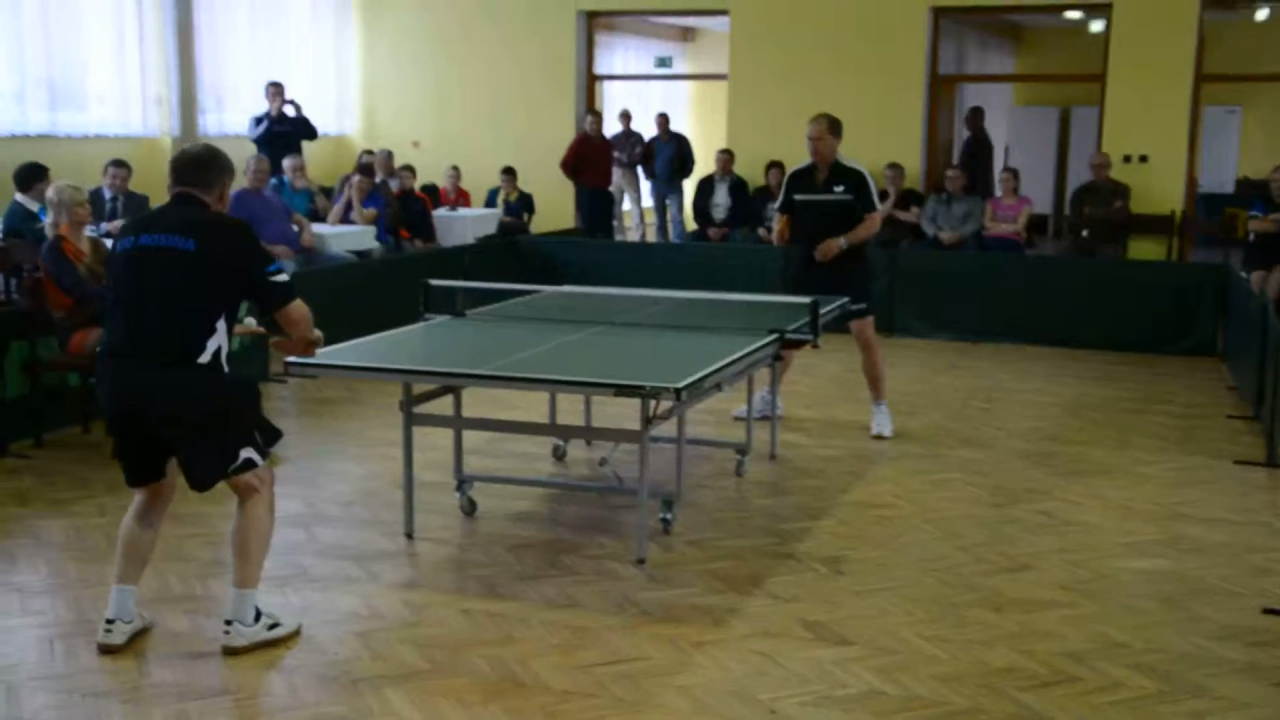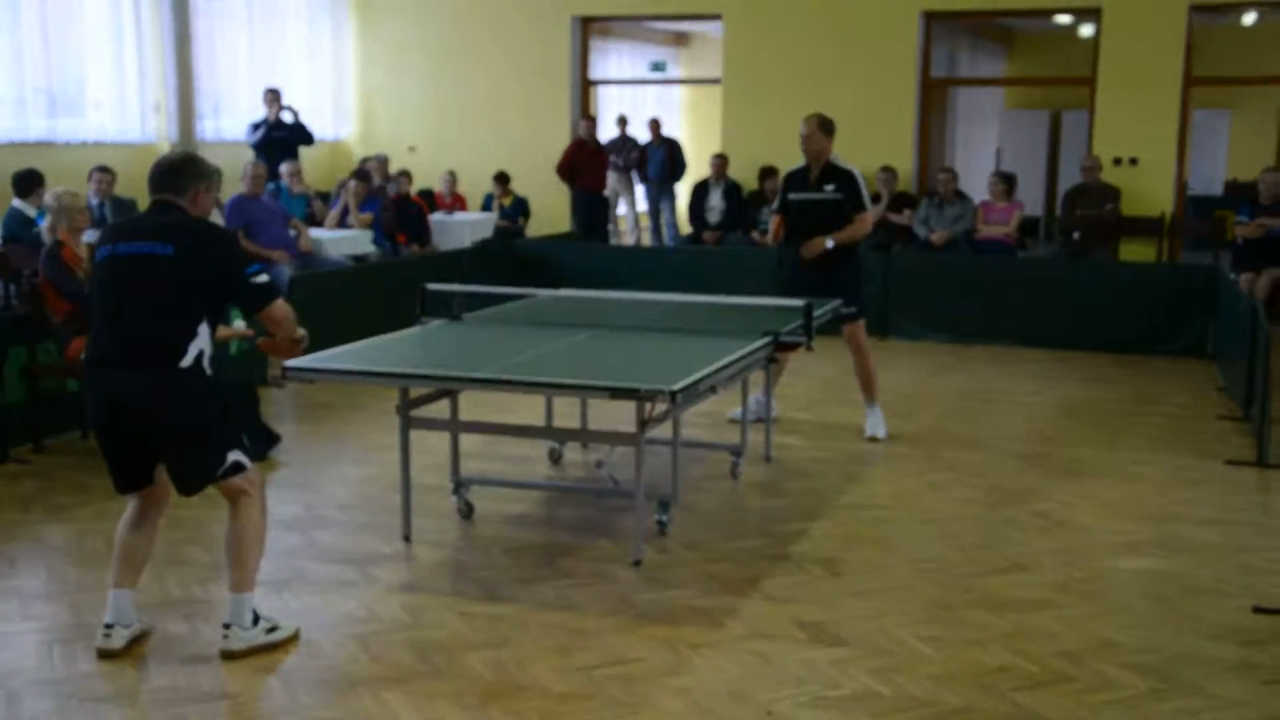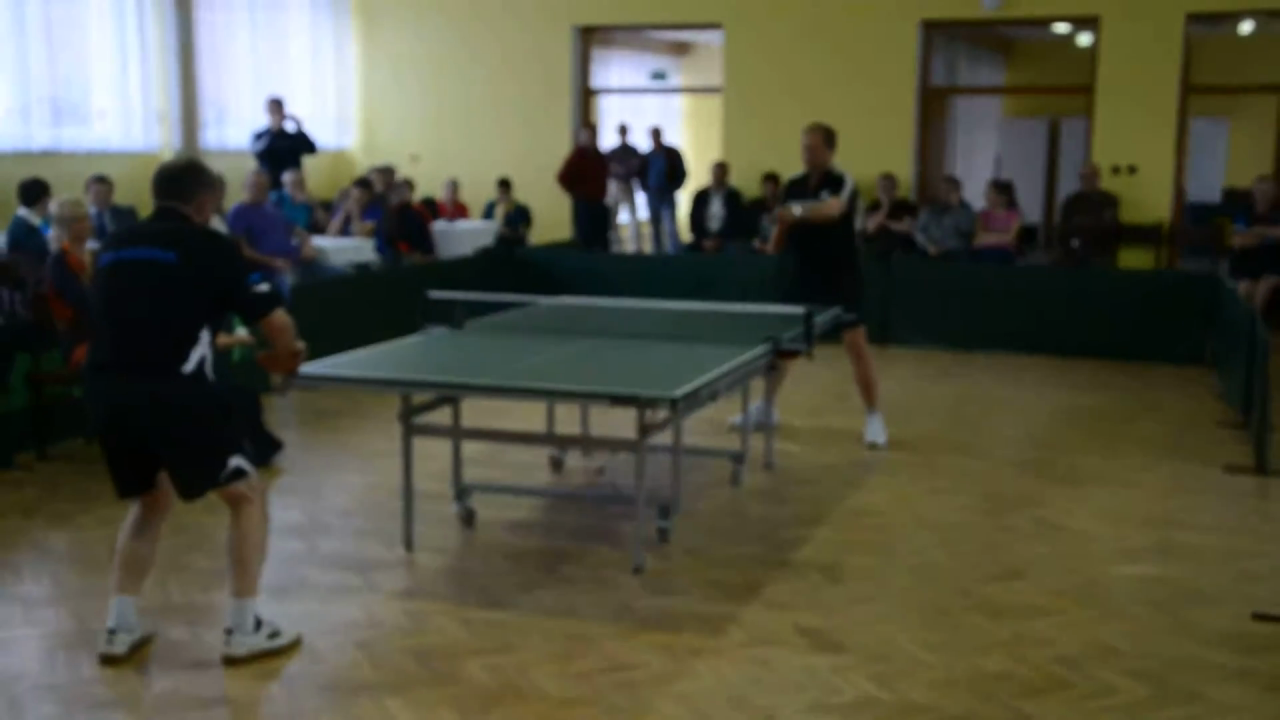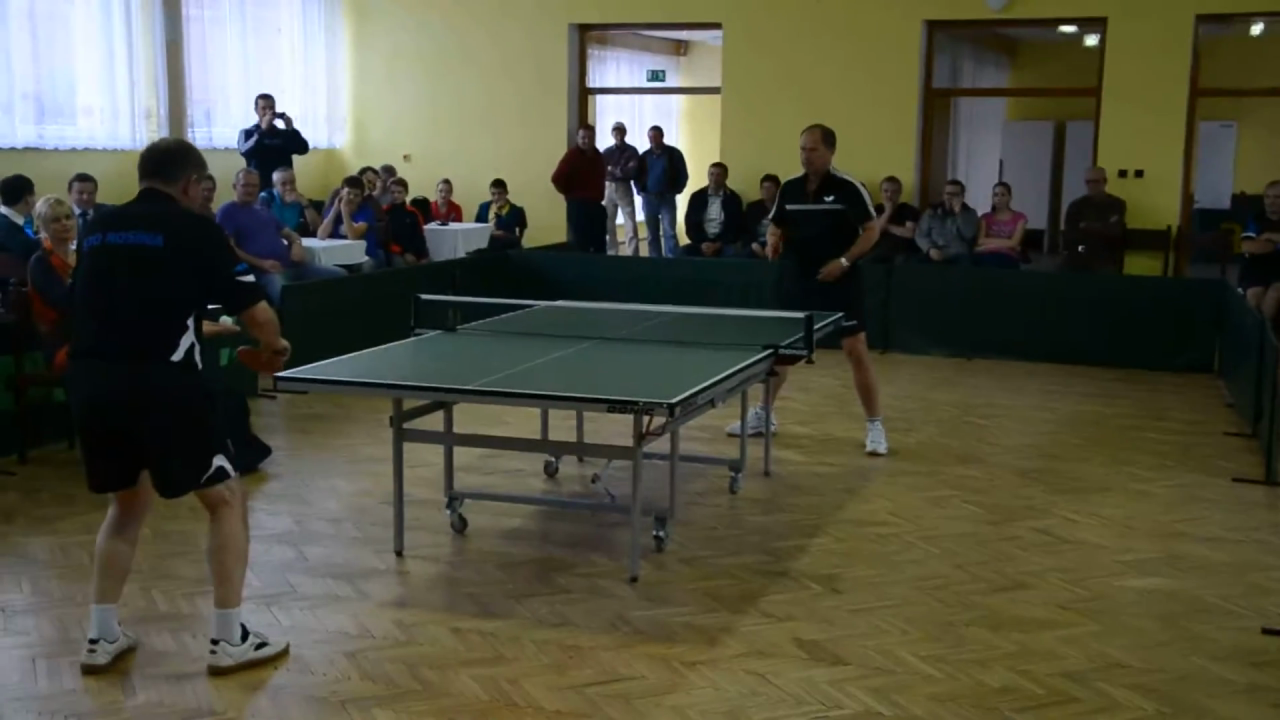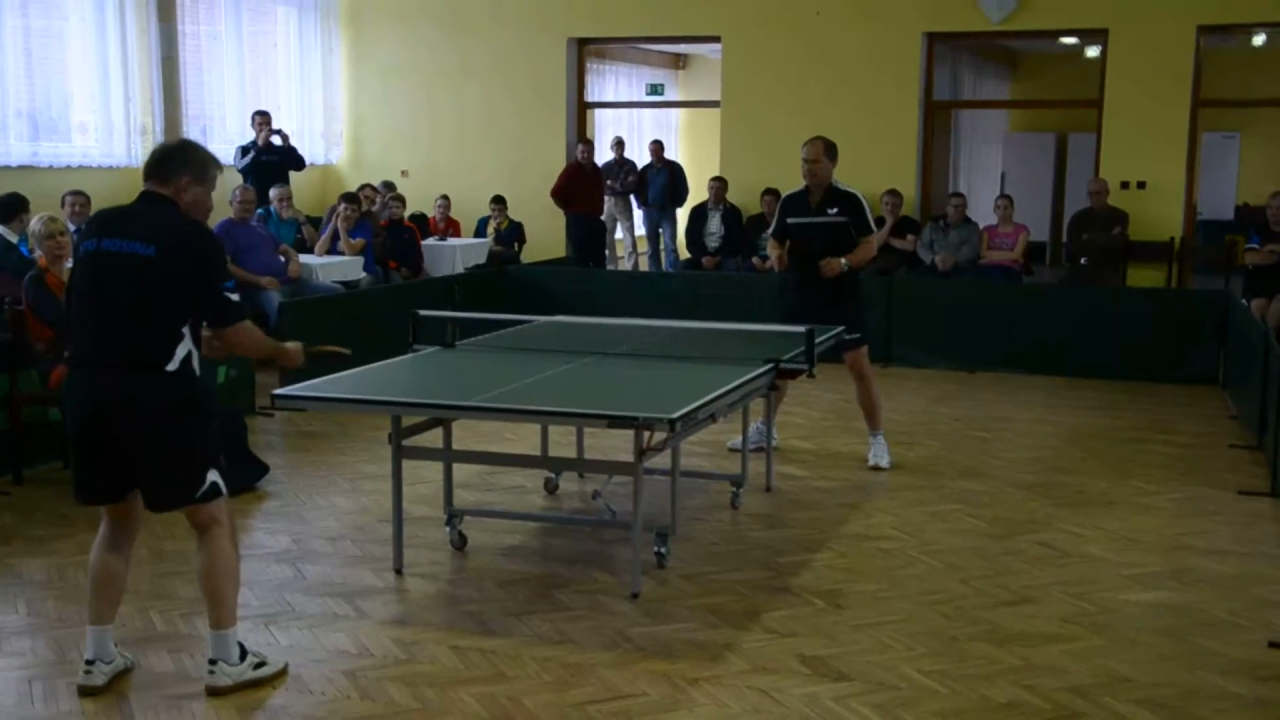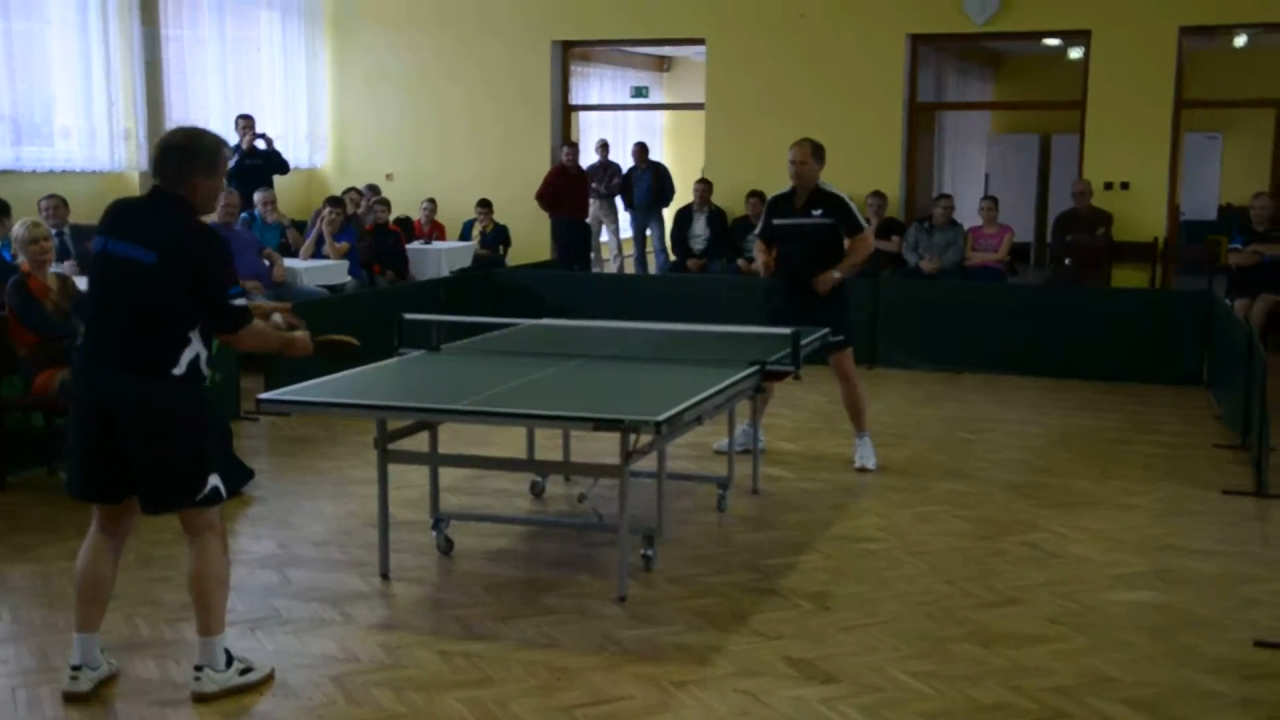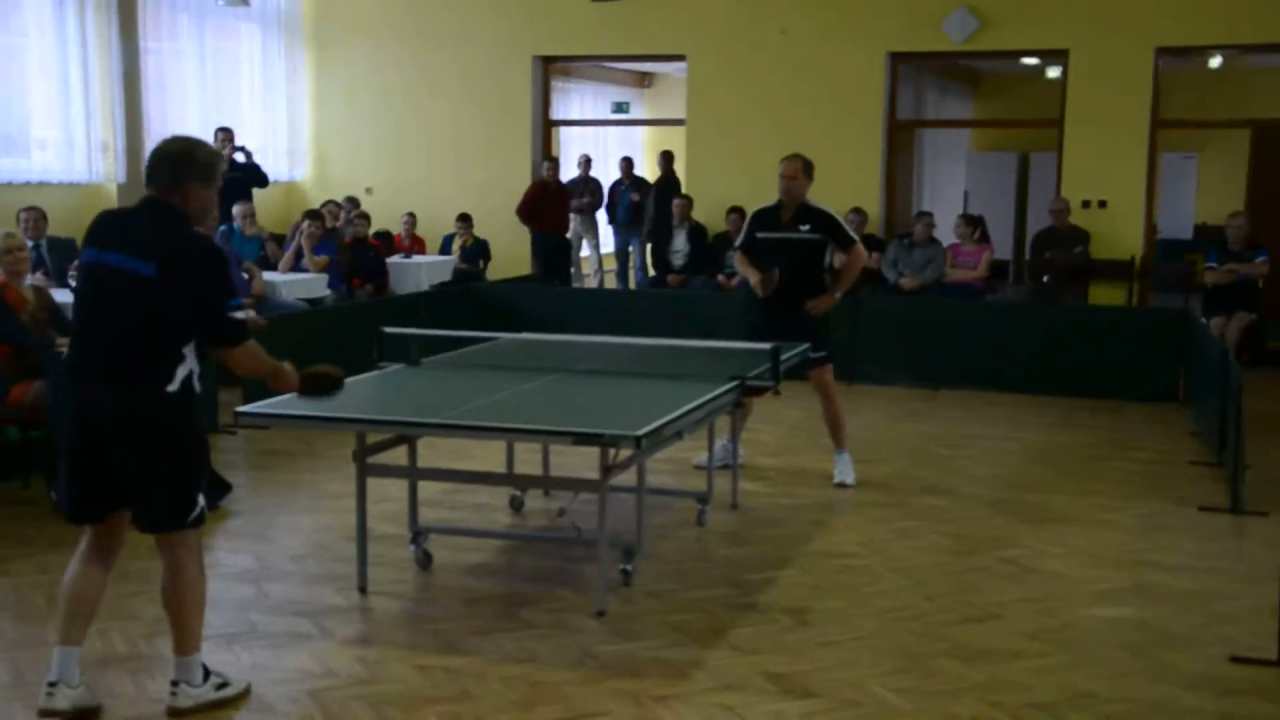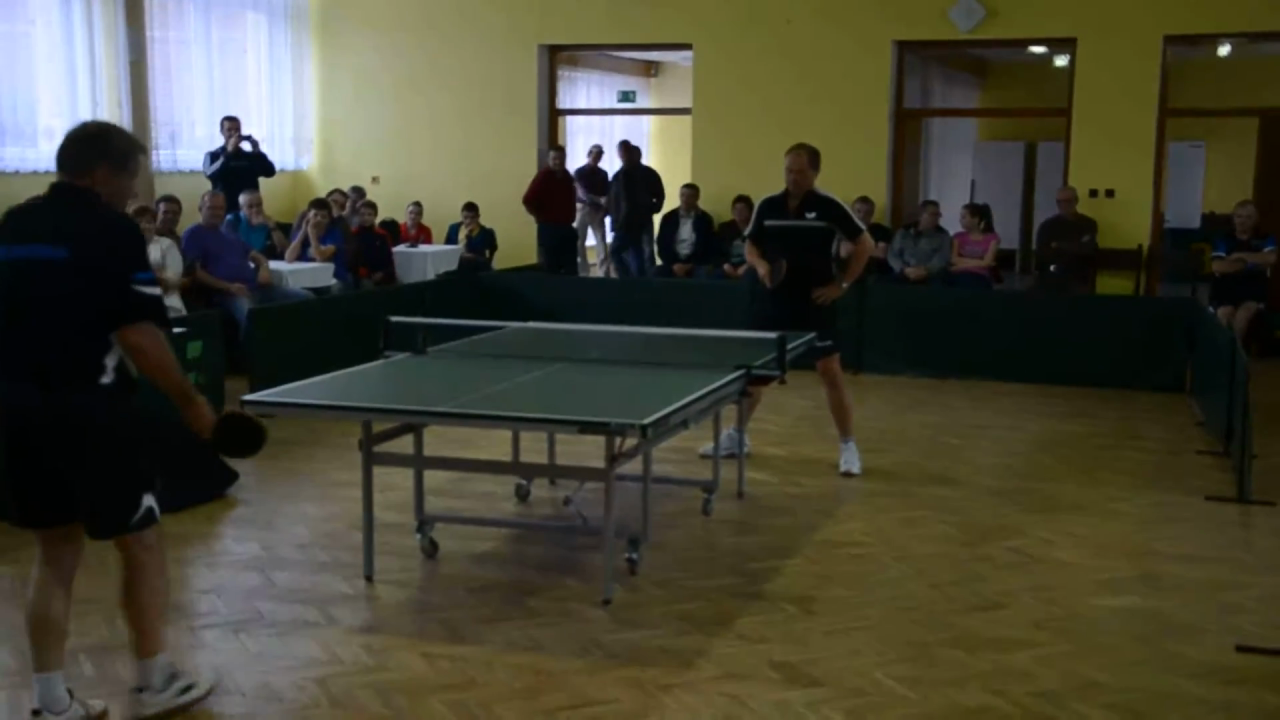
dt=0.5s
person 1, frame 1
left shoulder: (131, 232)
right shoulder: (228, 234)
right elbow: (295, 315)
right wrist: (304, 340)
left hip: (119, 380)
right hip: (187, 383)
left knee: (153, 490)
right knee: (256, 485)
left ankle: (118, 617)
right ankle: (242, 620)
person 1, frame 2
left shoulder: (111, 240)
right shoulder: (206, 238)
right elbow: (277, 315)
right wrist: (289, 339)
left hip: (104, 388)
right hip: (170, 388)
left knee: (148, 495)
right knee: (247, 489)
left ankle: (117, 623)
right ankle: (241, 625)
person 1, frame 3
left shoulder: (115, 247)
right shoulder: (210, 246)
right elbow: (276, 323)
right wrist: (290, 352)
left hip: (108, 393)
right hip: (174, 393)
left knee: (150, 501)
right knee: (248, 495)
left ankle: (119, 628)
right ankle: (243, 630)
person 1, frame 4
left shoulder: (97, 229)
right shoulder: (195, 229)
right elbow: (257, 314)
right wrist: (274, 345)
left hip: (90, 382)
right hip: (159, 383)
left knee: (127, 503)
right knee: (227, 500)
left ankle: (101, 637)
right ankle: (229, 640)
person 1, frame 5
left shoulder: (98, 227)
right shoulder: (191, 238)
right elbow: (231, 328)
right wrist: (282, 353)
left hip: (88, 388)
right hip: (157, 392)
left knee: (118, 521)
right knee: (213, 520)
left ankle: (98, 659)
right ankle: (226, 660)
person 1, frame 6
left shoulder: (116, 218)
right shoulder: (199, 240)
right elbow: (240, 334)
left wrist: (251, 307)
right wrist: (289, 342)
left hip: (97, 387)
right hip: (161, 395)
left knee: (108, 523)
right knee: (205, 526)
left ankle: (84, 663)
right ankle: (213, 665)
person 1, frame 7
left shoulder: (103, 230)
right shoulder: (197, 252)
right elbow: (234, 353)
left wrist: (220, 310)
right wrist: (281, 375)
left hip: (88, 401)
right hip: (154, 411)
left knee: (98, 541)
right knee: (179, 545)
person 1, frame 8
right shoulder: (112, 231)
right elbow: (140, 337)
right wrist: (190, 402)
right hip: (90, 409)
left knee: (55, 554)
right knee: (140, 542)
person 2, frame 1
left shoulder: (856, 177)
right shoulder: (795, 177)
left elbow: (873, 223)
right elbow: (783, 215)
left wrist: (842, 242)
right wrist: (780, 231)
left hip: (848, 270)
right hip: (804, 269)
left knee: (865, 337)
left ankle: (880, 409)
right ankle: (769, 397)
person 2, frame 2
left shoulder: (848, 177)
right shoulder: (791, 178)
left elbow: (864, 224)
right elbow: (780, 216)
left wrist: (828, 241)
right wrist: (776, 232)
left hip: (839, 272)
right hip: (798, 271)
left knee: (856, 340)
left ankle: (873, 411)
right ankle: (764, 400)
person 2, frame 3
left shoulder: (842, 182)
right shoulder: (792, 185)
left elbow: (832, 211)
right elbow: (784, 225)
left wrist: (797, 212)
right wrist: (777, 239)
left hip: (839, 278)
right hip: (800, 278)
left knee: (856, 346)
left ankle: (873, 418)
right ankle: (766, 407)
person 2, frame 4
left shoulder: (849, 188)
right shoulder: (789, 188)
left elbow: (872, 230)
right elbow: (776, 226)
left wrist: (844, 261)
right wrist: (773, 242)
left hip: (839, 285)
right hip: (797, 283)
left knee: (856, 352)
left ankle: (874, 426)
right ankle: (763, 414)
person 2, frame 5
left shoulder: (851, 201)
right shoulder: (789, 202)
left elbow: (869, 246)
right elbow: (774, 241)
left wrist: (843, 263)
right wrist: (777, 255)
left hip: (841, 298)
right hip: (798, 298)
left knee: (859, 367)
left ankle: (877, 440)
right ankle: (764, 429)
person 2, frame 6
left shoulder: (836, 203)
right shoulder: (776, 204)
left elbow: (865, 243)
right elbow: (762, 243)
left wrist: (836, 274)
right wrist: (762, 260)
left hip: (825, 300)
right hip: (783, 299)
left knee: (844, 369)
left ankle: (863, 441)
right ankle: (751, 431)
person 2, frame 7
left shoulder: (823, 219)
right shoulder: (759, 218)
left elbow: (857, 255)
right elbow: (740, 257)
left wrist: (834, 295)
right wrist: (752, 275)
left hip: (807, 314)
right hip: (765, 313)
left knee: (824, 385)
left ankle: (842, 457)
right ankle: (730, 446)
person 2, frame 8
left shoulder: (830, 207)
right shoulder: (767, 206)
left elbow: (864, 244)
right elbow: (751, 246)
left wrist: (841, 285)
right wrist: (760, 265)
left hip: (815, 303)
right hip: (773, 302)
left knee: (830, 373)
left ankle: (848, 446)
right ankle: (737, 435)
